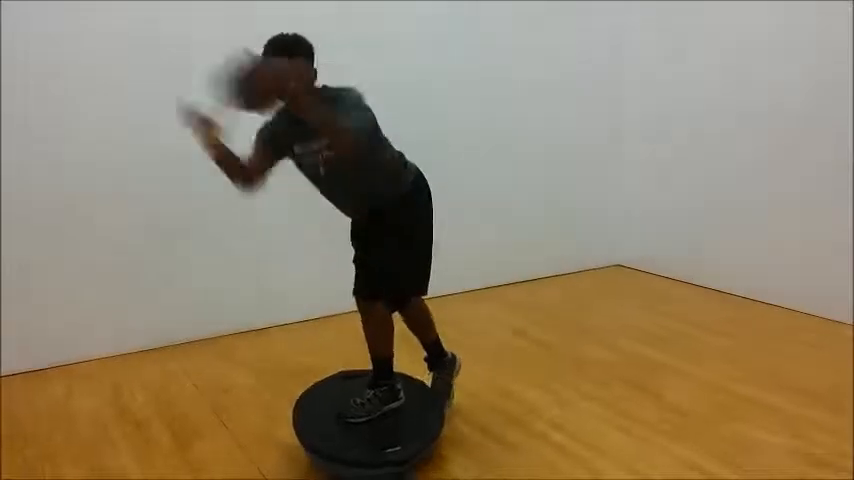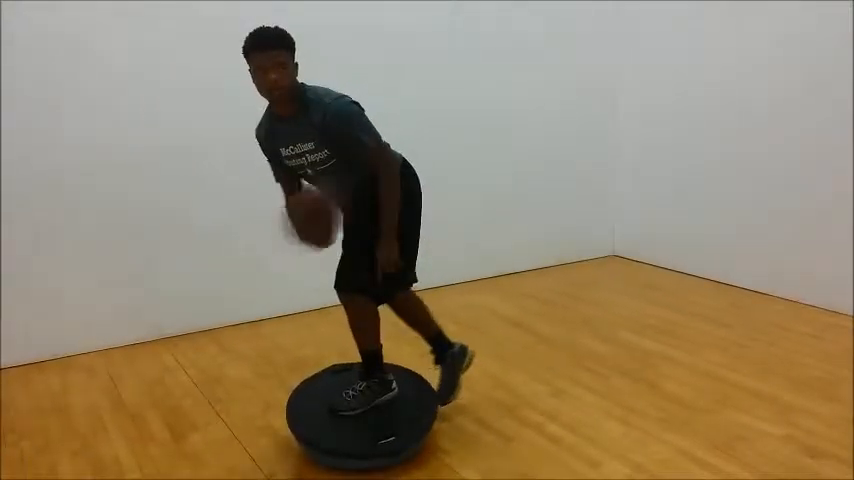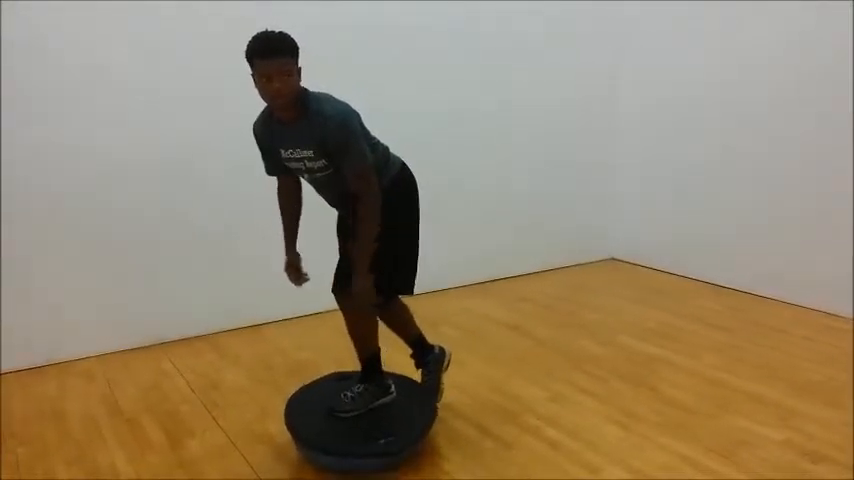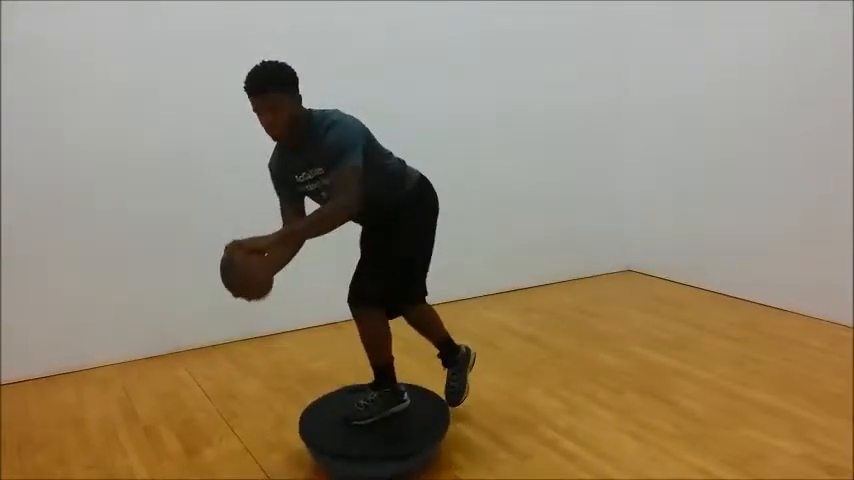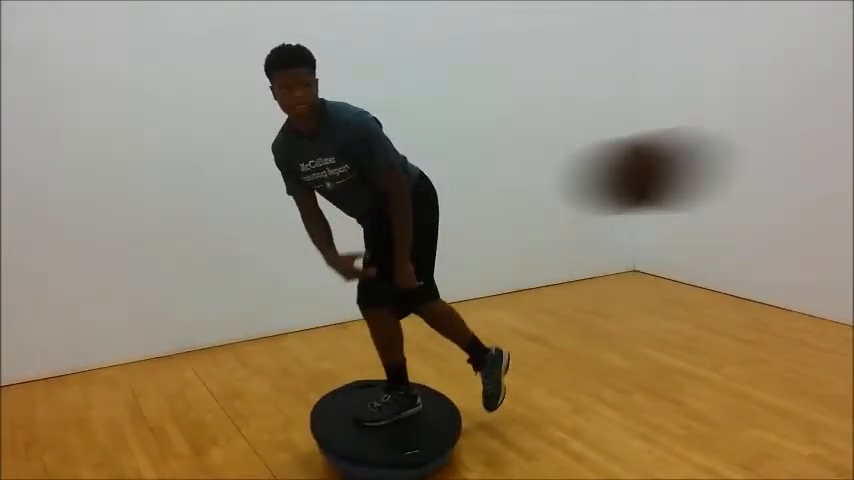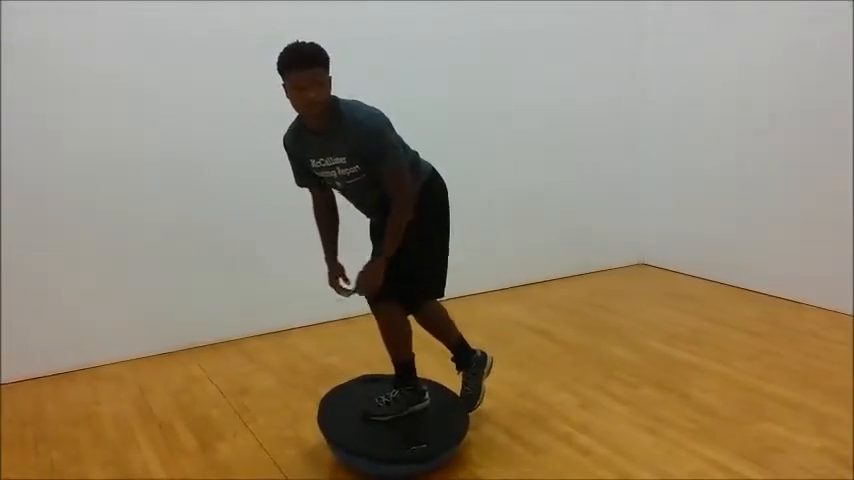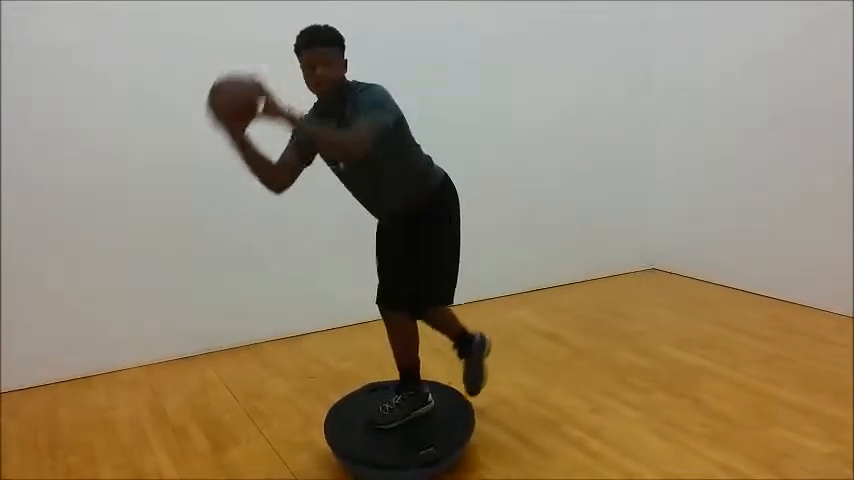
dt=0.7s
person 1, frame 1
left shoulder: (345, 101)
right shoulder: (279, 130)
left elbow: (350, 146)
right elbow: (248, 178)
left wrist: (300, 101)
right wrist: (212, 143)
left hip: (405, 202)
right hip: (369, 214)
left knee: (373, 295)
right knee: (399, 292)
left ankle: (385, 388)
right ankle: (440, 359)
person 1, frame 2
left shoulder: (337, 110)
right shoulder: (267, 133)
left elbow: (387, 169)
right elbow: (292, 191)
left wrist: (387, 238)
left hip: (392, 196)
right hip: (356, 205)
left knee: (353, 288)
right knee: (393, 289)
left ankle: (375, 380)
right ankle: (448, 351)
person 1, frame 3
left shoulder: (334, 118)
right shoulder: (265, 130)
left elbow: (369, 194)
right elbow: (288, 184)
left wrist: (362, 270)
right wrist: (290, 248)
left hip: (390, 195)
right hip: (353, 205)
left knee: (351, 289)
right knee: (374, 293)
left ankle: (373, 381)
right ankle: (428, 355)
person 1, frame 4
left shoulder: (338, 131)
right shoulder: (281, 164)
left elbow: (345, 206)
right elbow: (295, 229)
left wrist: (272, 240)
right wrist: (263, 268)
left hip: (412, 206)
right hip: (379, 216)
left knee: (366, 299)
right knee: (400, 298)
left ankle: (387, 390)
right ankle: (454, 356)
person 1, frame 5
left shoulder: (354, 124)
right shoulder: (284, 148)
left elbow: (399, 191)
right elbow: (309, 209)
left wrist: (402, 260)
right wrist: (332, 258)
left hip: (412, 203)
right hip: (376, 216)
left knee: (374, 299)
right knee: (416, 297)
left ankle: (400, 392)
right ankle: (485, 357)
person 1, frame 6
left shoulder: (366, 124)
right shoulder: (295, 141)
left elbow: (404, 196)
right elbow: (322, 199)
left wrist: (379, 263)
right wrist: (331, 260)
left hip: (421, 201)
right hip: (383, 212)
left knee: (387, 295)
right knee: (409, 295)
left ankle: (408, 387)
right ankle: (469, 359)
person 1, frame 7
left shoulder: (372, 100)
right shoulder: (309, 123)
left elbow: (354, 148)
right elbow: (278, 181)
left wrist: (287, 116)
right wrist: (237, 135)
left hip: (434, 205)
right hip: (394, 218)
left knee: (397, 301)
right knee: (399, 301)
left ankle: (413, 390)
right ankle: (469, 344)
